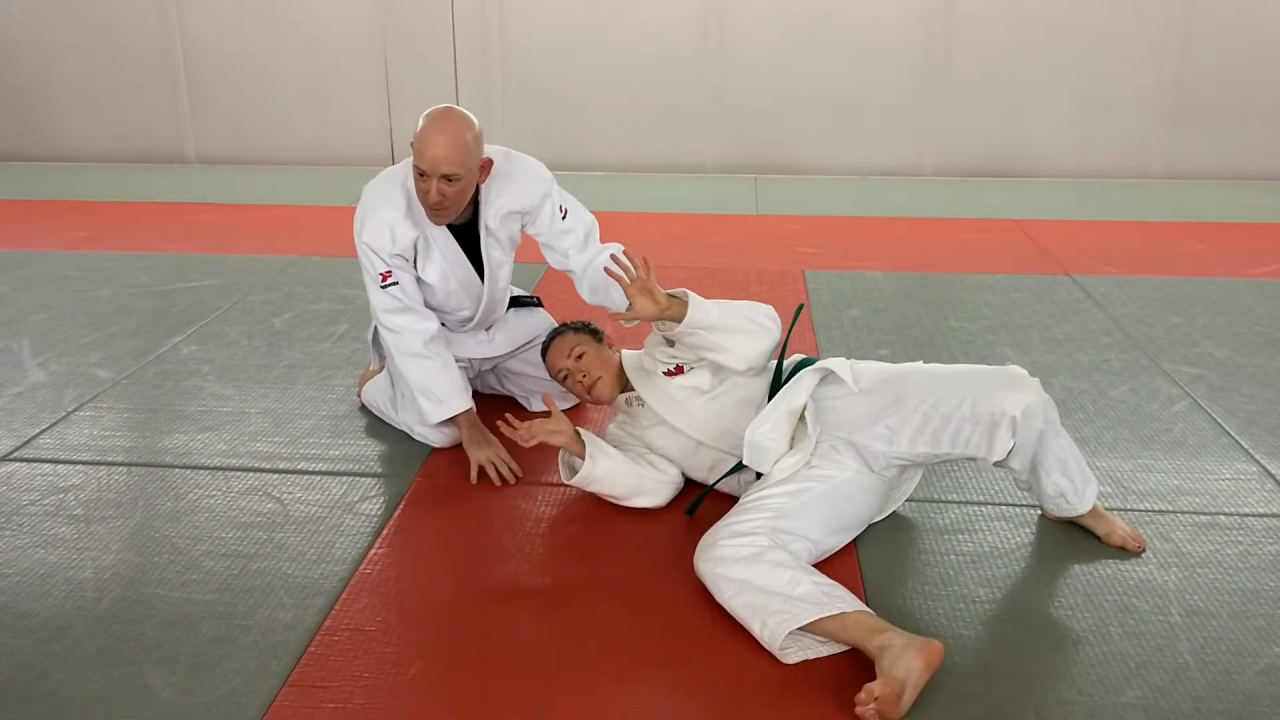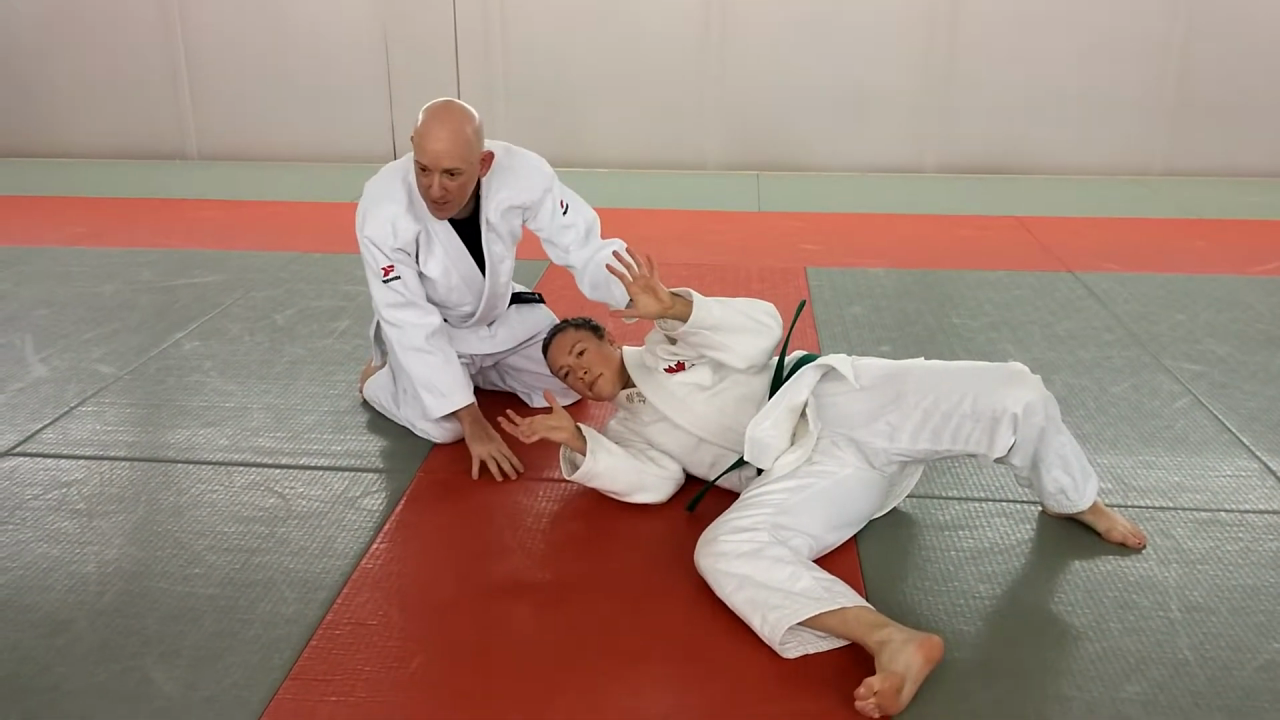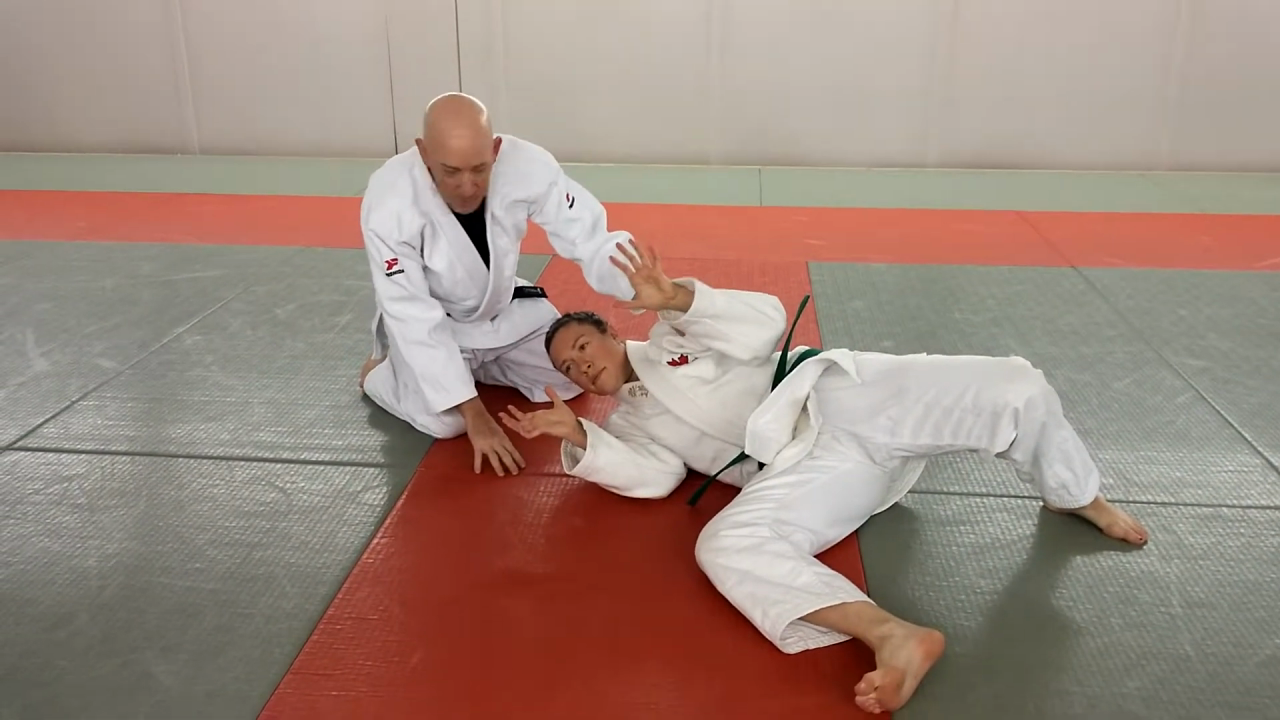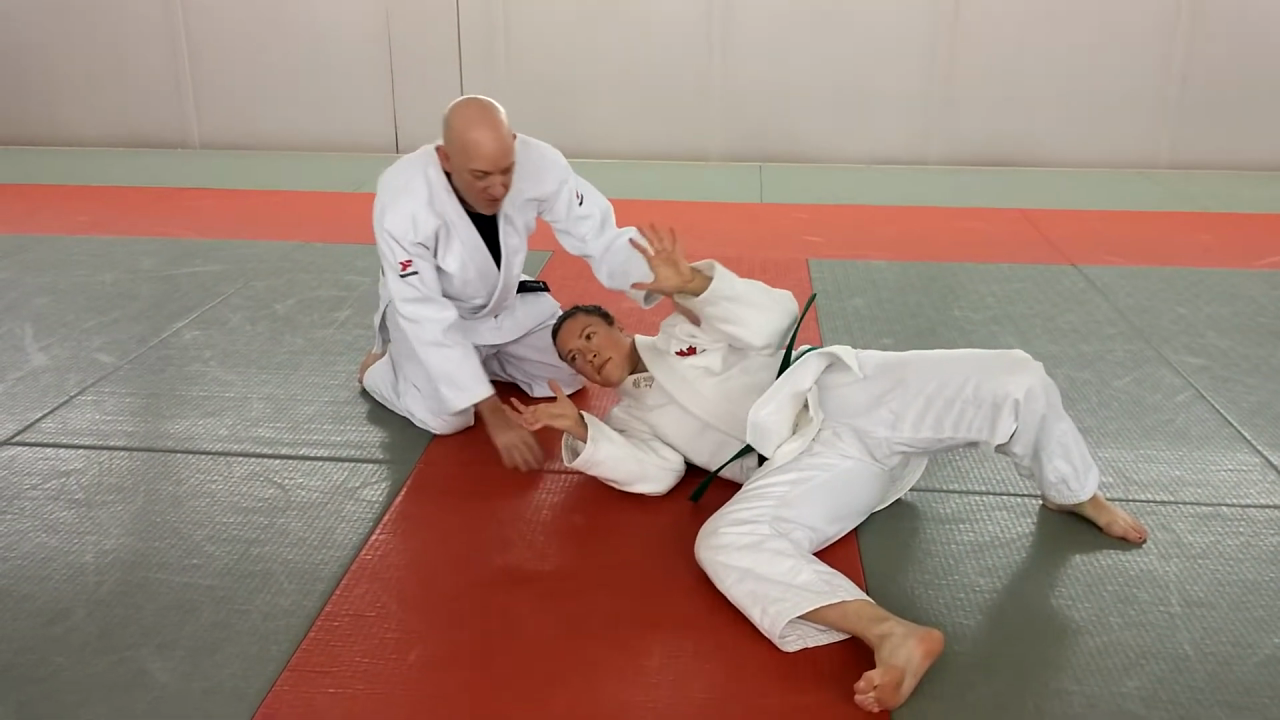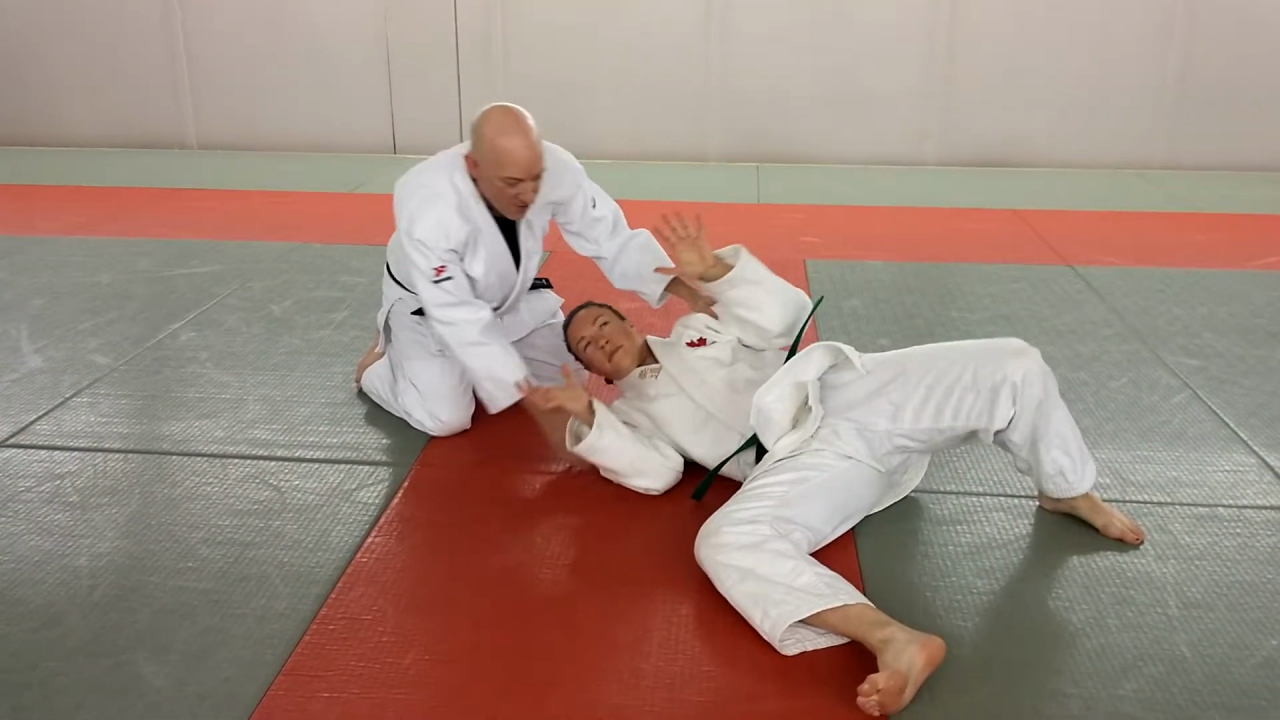
dt=0.2s
person 1, frame 1
left shoulder: (667, 344)
right shoulder: (625, 432)
left elbow: (756, 334)
right elbow: (651, 486)
left wrist: (669, 309)
right wrist: (575, 446)
left hip: (843, 402)
right hip: (802, 470)
left knee: (1011, 395)
right knee: (723, 556)
left ankle: (1075, 507)
right ankle: (893, 646)
person 1, frame 2
left shoulder: (669, 341)
right shoulder: (626, 427)
left elbow: (758, 331)
right elbow: (652, 481)
left wrist: (672, 306)
right wrist: (576, 442)
left hip: (843, 399)
right hip: (804, 466)
left knee: (1013, 392)
right knee: (723, 553)
left ankle: (1076, 503)
right ankle: (893, 640)
person 1, frame 3
left shoulder: (672, 335)
right shoulder: (628, 422)
left elbow: (762, 325)
right elbow: (654, 475)
left wrist: (674, 298)
right wrist: (577, 436)
left hip: (845, 394)
right hip: (807, 459)
left knee: (1014, 387)
right knee: (723, 546)
left ankle: (1077, 499)
right ankle: (893, 636)
person 1, frame 4
left shoulder: (683, 330)
right shoulder: (631, 416)
left elbow: (772, 317)
right elbow: (652, 472)
left wrist: (691, 283)
right wrist: (579, 431)
left hip: (847, 393)
right hip: (806, 460)
left knee: (1013, 379)
right knee: (723, 544)
left ankle: (1076, 496)
right ankle: (893, 635)
person 1, frame 5
left shoulder: (694, 332)
right shoulder: (634, 408)
left elbow: (784, 314)
right elbow: (652, 470)
left wrist: (713, 269)
right wrist: (586, 416)
left hip: (848, 394)
right hip: (804, 457)
left knee: (1010, 366)
right knee: (724, 543)
left ankle: (1070, 494)
right ankle: (894, 641)
person 2, frame 1
left shoulder: (520, 177)
right shoulder: (381, 214)
left elbow: (581, 251)
right elbow: (408, 329)
right wrist: (469, 426)
left hip: (498, 315)
right hip: (425, 332)
left knee: (568, 389)
right knee: (441, 430)
left ankle: (470, 373)
right ankle: (380, 379)
person 2, frame 2
left shoulder: (522, 172)
right shoulder: (383, 209)
left elbow: (582, 247)
right elbow: (411, 323)
right wrist: (472, 421)
left hip: (500, 311)
right hip: (426, 328)
left knee: (570, 384)
right knee: (444, 426)
left ankle: (470, 369)
right ankle: (380, 377)
person 2, frame 3
left shoulder: (527, 165)
right shoulder: (388, 203)
left elbow: (589, 239)
right elbow: (414, 317)
right wrist: (475, 414)
left hip: (502, 306)
right hip: (428, 321)
left knee: (571, 379)
right knee: (445, 421)
left ankle: (472, 365)
right ankle: (382, 371)
person 2, frame 4
left shoulder: (538, 163)
right shoulder: (401, 203)
left elbow: (597, 235)
right elbow: (427, 317)
right wrist: (494, 413)
left hip: (505, 301)
right hip: (431, 315)
left knee: (571, 374)
right knee: (445, 417)
left ankle: (479, 359)
right ankle: (381, 367)
person 2, frame 5
left shoulder: (557, 168)
right shoulder: (427, 210)
left elbow: (609, 237)
right elbow: (462, 321)
left wrist: (681, 287)
left hip: (511, 298)
right hip: (429, 310)
right knee: (444, 417)
right ankle: (381, 362)
